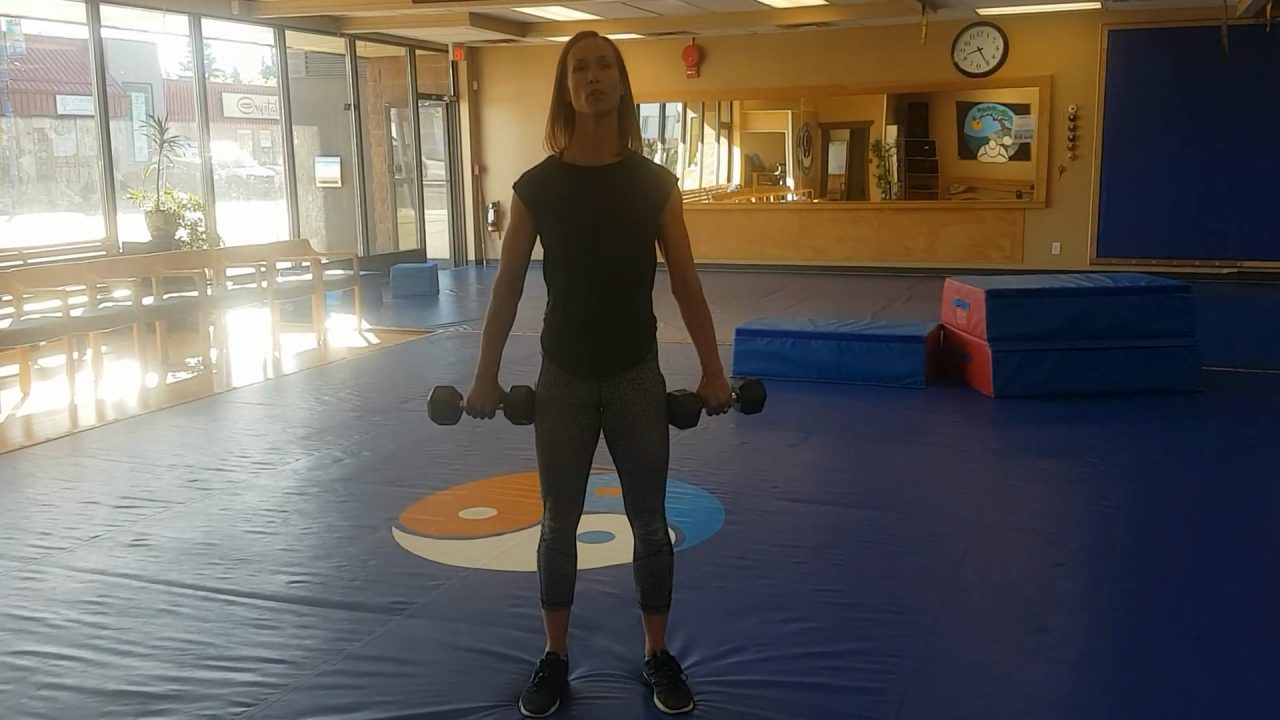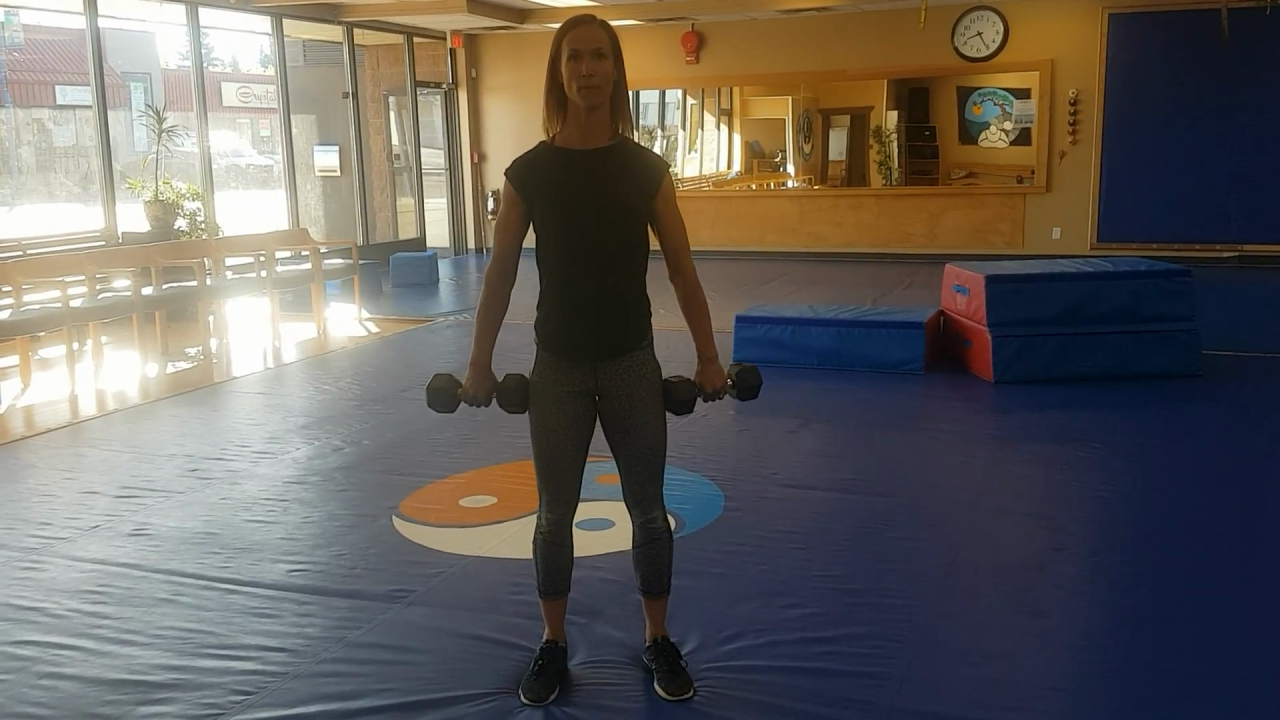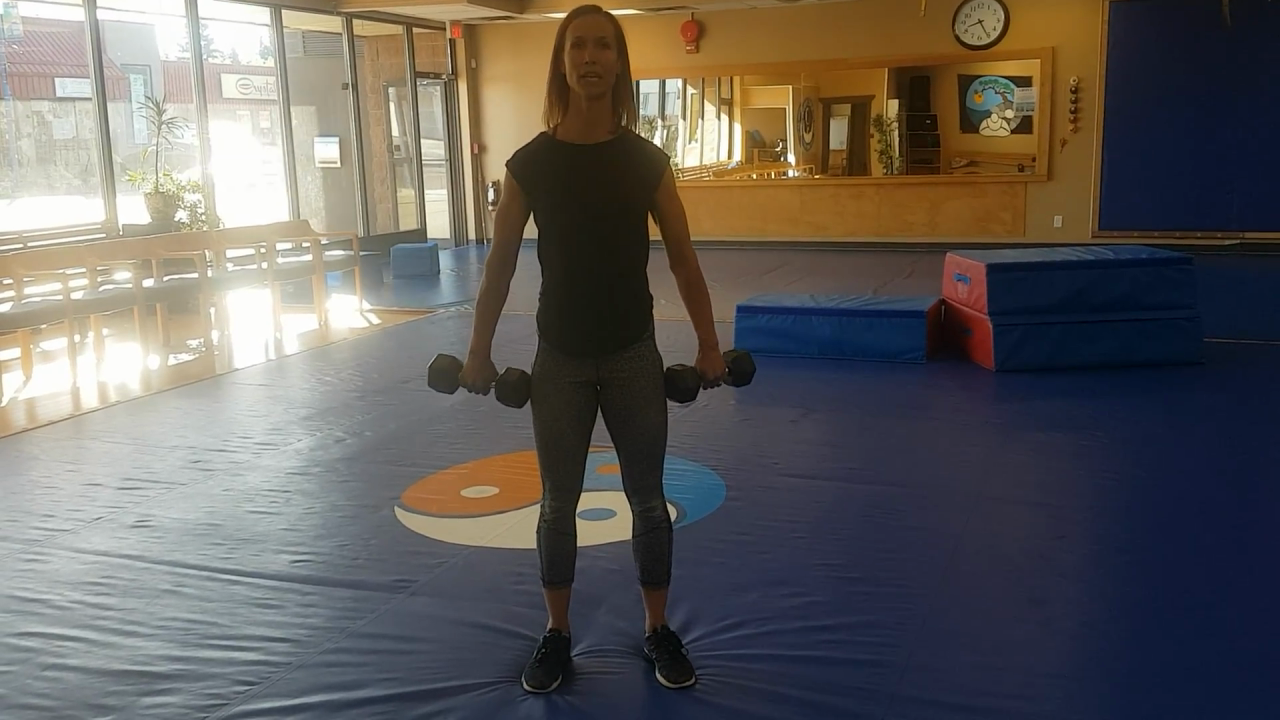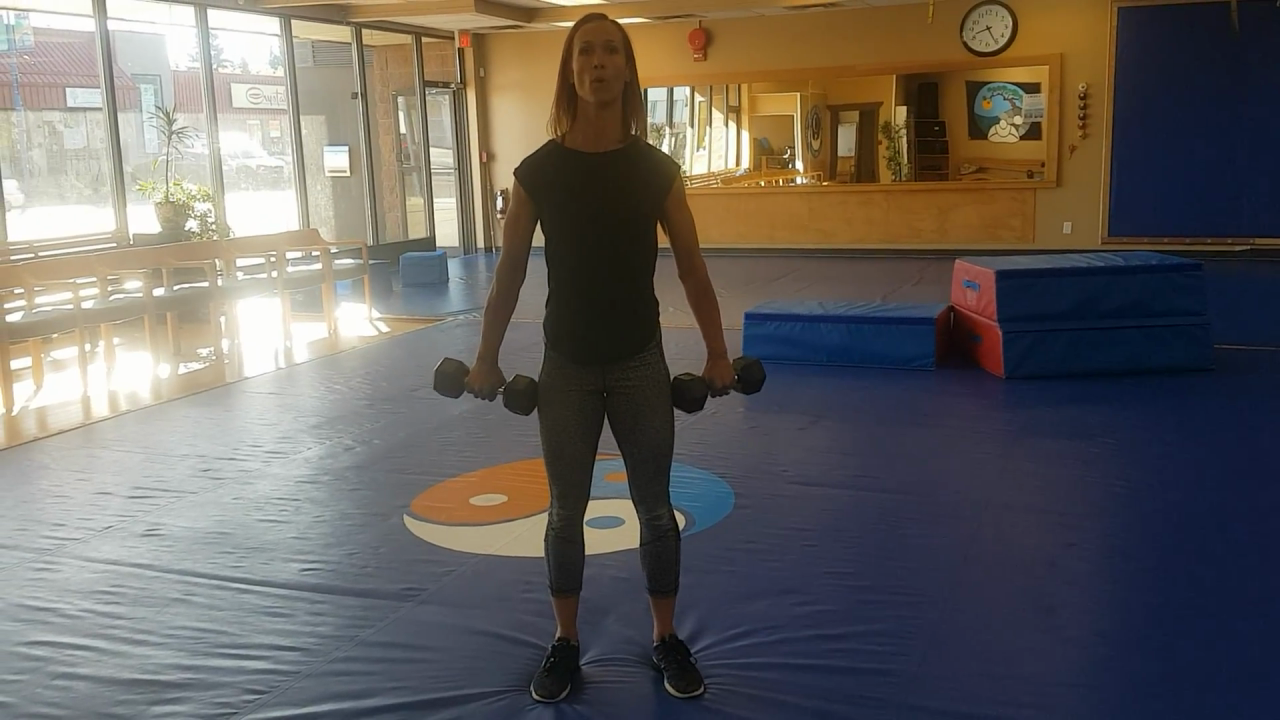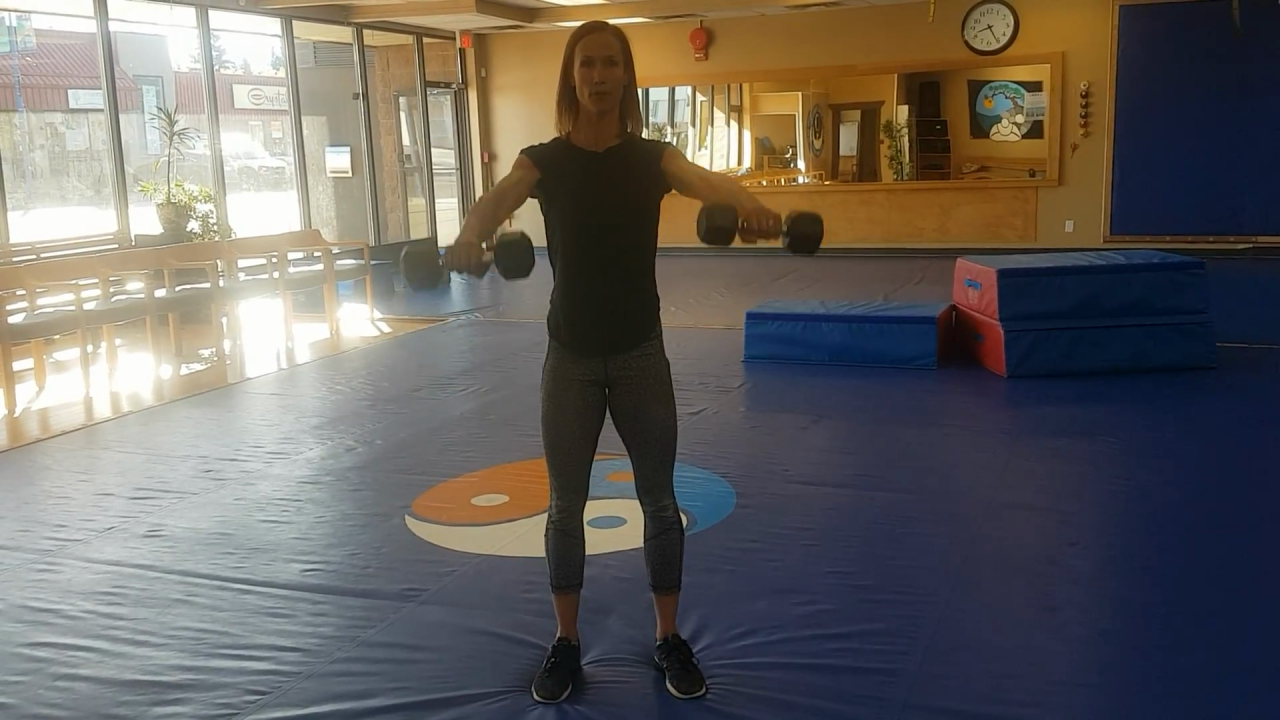
dt=1s
person 1, frame 1
left shoulder: (654, 182)
right shoulder: (536, 185)
left elbow: (685, 282)
right elbow: (507, 285)
left wrist: (713, 370)
right wrist: (486, 375)
left hip: (635, 377)
right hip: (563, 379)
left knee: (649, 521)
right knee: (559, 522)
left ankle: (658, 656)
right ankle: (553, 658)
person 1, frame 2
left shoulder: (646, 169)
right shoulder: (528, 172)
left elbow: (681, 269)
right elbow: (500, 274)
left wrist: (708, 357)
right wrist: (480, 364)
left hip: (632, 363)
right hip: (558, 367)
left knee: (648, 509)
right knee: (555, 512)
left ankle: (658, 642)
right ankle: (553, 646)
person 1, frame 3
left shoulder: (646, 161)
right shoulder: (530, 163)
left elbow: (683, 257)
right elbow: (500, 262)
left wrist: (709, 344)
right wrist: (479, 352)
left hip: (633, 355)
right hip: (560, 359)
left knee: (648, 499)
right knee: (558, 503)
left ankle: (659, 631)
right ankle: (556, 635)
person 1, frame 4
left shoulder: (657, 169)
right shoulder: (538, 170)
left elbow: (692, 267)
right elbow: (509, 270)
left wrist: (718, 353)
right wrist: (486, 357)
left hip: (640, 363)
right hip: (566, 367)
left knee: (655, 507)
right knee: (566, 511)
left ankle: (667, 640)
right ankle: (565, 644)
person 1, frame 5
left shoulder: (652, 156)
right shoulder: (544, 159)
left elbow: (705, 183)
right elbow: (498, 197)
left wrist: (750, 207)
right wrist: (470, 237)
left hip: (639, 354)
right hip: (570, 357)
left knee: (658, 499)
right knee: (565, 504)
left ankle: (668, 639)
right ankle: (564, 643)
